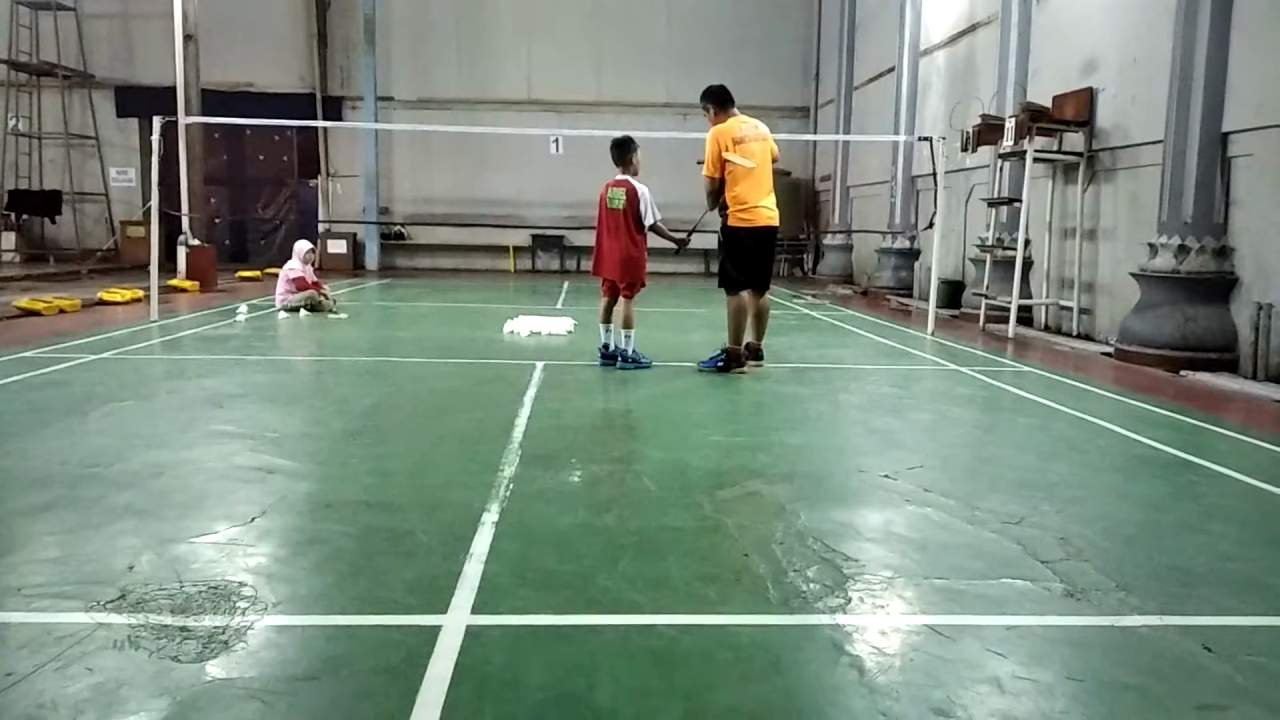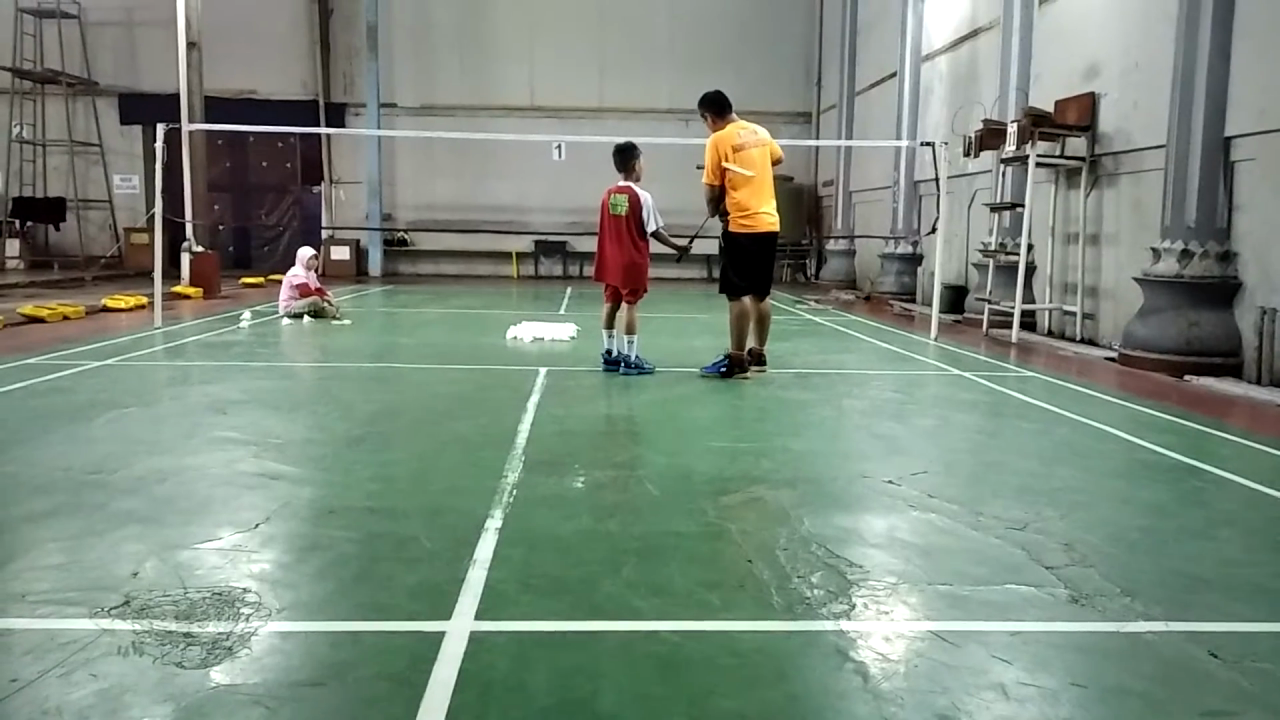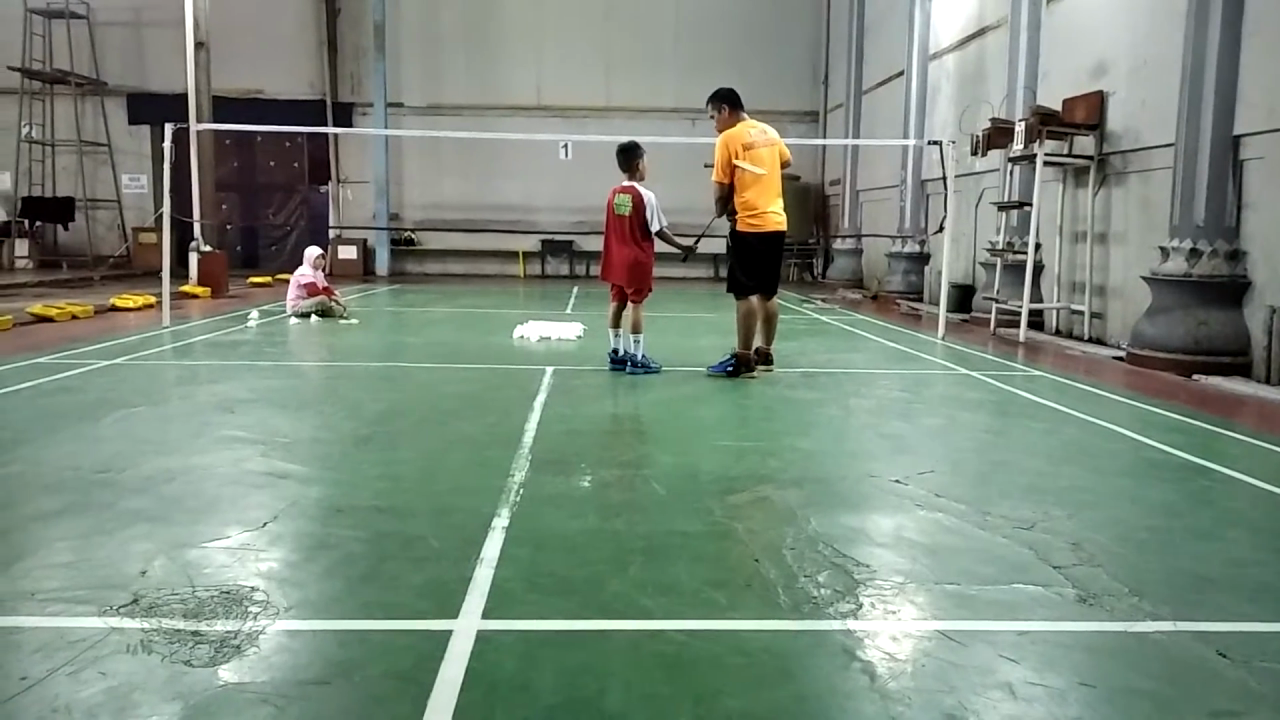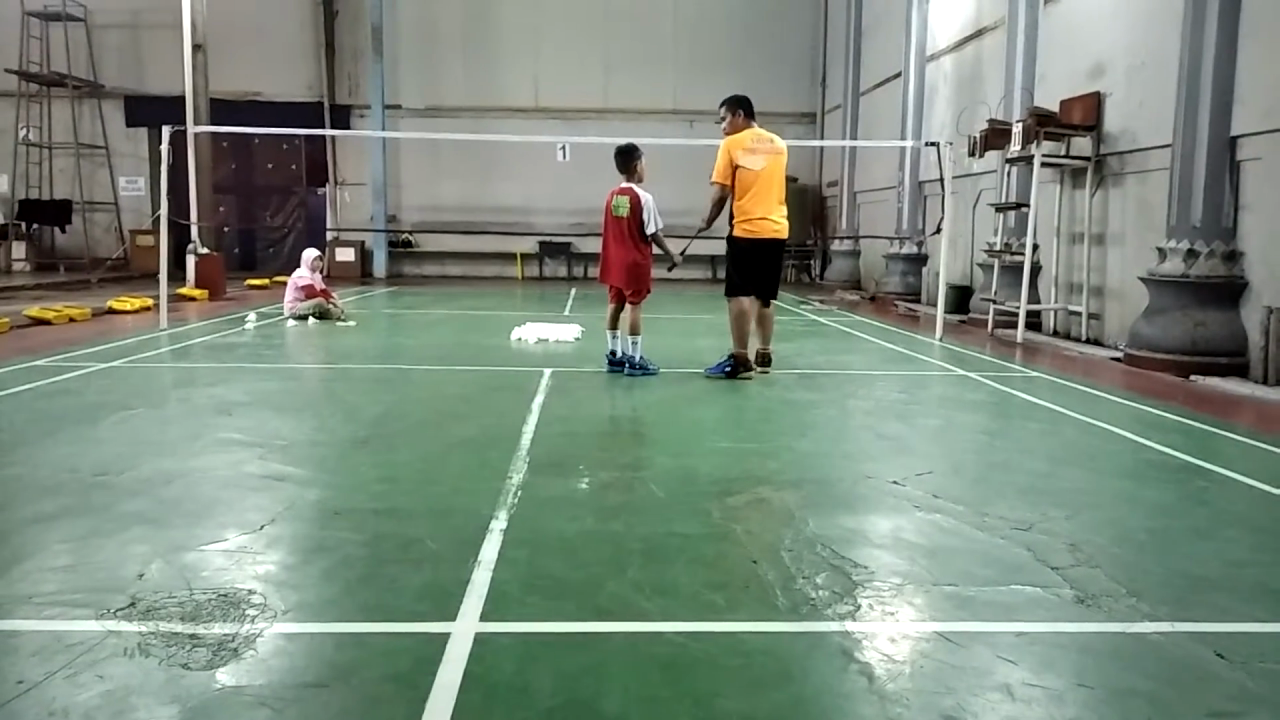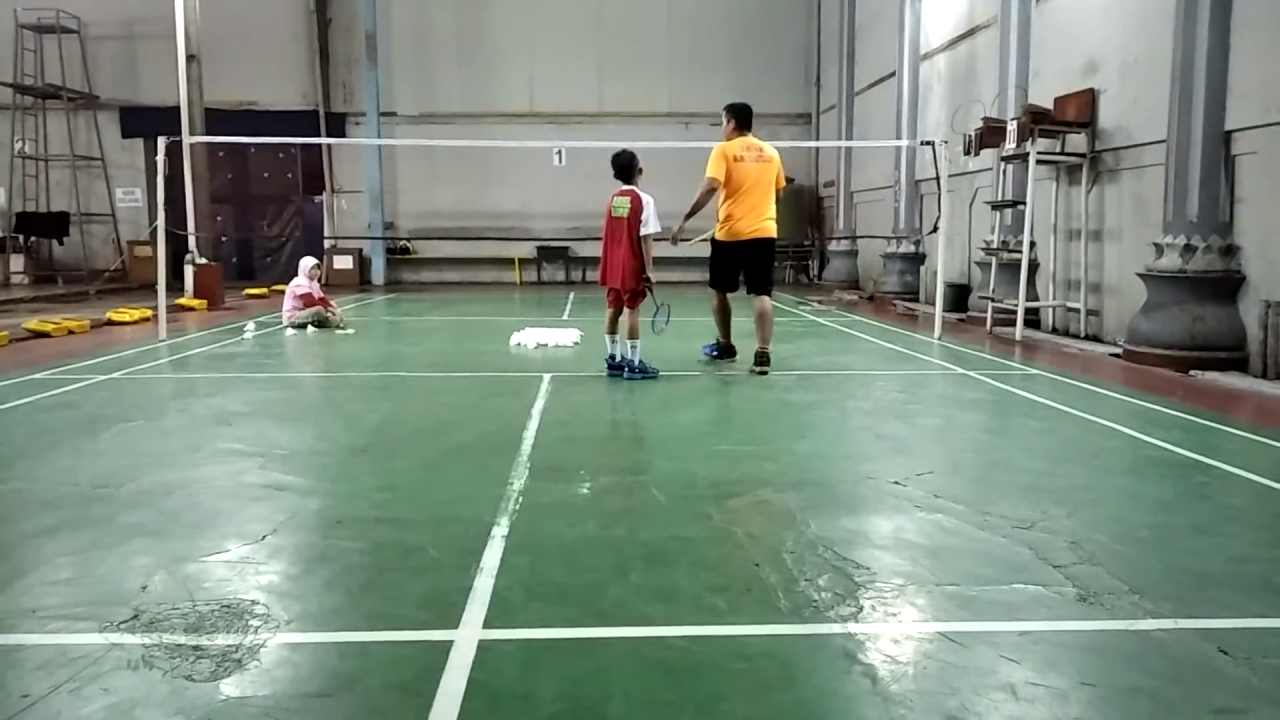
dt=0.5s
person 1, frame 1
left shoulder: (719, 133)
right shoulder: (760, 127)
left elbow: (712, 183)
right elbow: (774, 157)
left wrist: (713, 204)
left hip: (741, 220)
right hip: (768, 218)
left knee: (736, 288)
right knee: (759, 288)
left ankle: (734, 354)
right ankle: (755, 349)
person 1, frame 2
left shoulder: (718, 140)
right shoulder: (760, 132)
left elbow: (711, 191)
right elbow: (778, 158)
left wrist: (713, 211)
left hip: (742, 226)
right hip: (769, 223)
left knee: (738, 293)
right knee: (760, 293)
left ankle: (737, 360)
right ankle: (757, 354)
person 1, frame 3
left shoulder: (728, 138)
right shoulder: (770, 132)
left elbow: (721, 190)
right elbow: (786, 162)
left wrist: (721, 211)
left hip: (749, 225)
right hip: (776, 223)
left knee: (746, 293)
right knee: (767, 293)
left ankle: (743, 359)
right ankle: (764, 354)
person 1, frame 4
left shoulder: (732, 144)
right shoulder: (778, 144)
left elbow: (721, 192)
left wrist: (708, 222)
left hip: (747, 230)
right hip: (777, 230)
left knee: (739, 294)
right knee: (764, 296)
left ankle: (739, 359)
right ankle: (764, 355)
person 1, frame 5
left shoulder: (724, 150)
right shoulder: (771, 153)
left elbow: (710, 187)
right elbow: (777, 191)
left wrist: (684, 220)
left hip: (731, 233)
right hip: (764, 232)
left knee: (719, 291)
right knee: (761, 294)
left ankle: (725, 345)
right ankle: (763, 354)
person 2, frame 1
left shoulder: (606, 188)
right shoulder: (639, 190)
left elbow: (606, 223)
right elbow: (652, 224)
right wrist: (675, 240)
left hip: (609, 254)
right hip: (630, 255)
left knee: (608, 298)
right knee: (627, 300)
left ankle: (608, 349)
right ankle: (627, 354)
person 2, frame 2
left shoulder: (608, 194)
right shoulder: (642, 196)
left elbow: (606, 229)
right elbow: (654, 231)
right wrist: (677, 247)
left hip: (611, 261)
right hip: (633, 261)
left knee: (611, 304)
right knee: (630, 305)
left ankle: (610, 354)
right ankle: (630, 359)
person 2, frame 3
left shoulder: (614, 194)
right shoulder: (645, 196)
left elbow: (613, 229)
right elbow: (658, 230)
right wrist: (681, 247)
left hip: (617, 260)
right hip: (637, 260)
left knee: (617, 303)
right knee: (636, 305)
left ankle: (617, 353)
right ankle: (637, 358)
person 2, frame 4
left shoulder: (612, 196)
right shoulder: (643, 197)
left elbow: (610, 231)
right elbow: (653, 234)
right wrist: (671, 255)
left hip: (615, 262)
right hip: (635, 262)
left knee: (615, 305)
right knee: (634, 307)
left ankle: (615, 355)
right ankle: (634, 360)
person 2, frame 5
left shoulder: (613, 199)
right shoulder: (643, 200)
left elbow: (610, 234)
right elbow: (645, 238)
right wrist: (648, 270)
left hip: (613, 266)
right hip: (632, 267)
left knee: (613, 310)
right knee: (631, 311)
left ankle: (614, 360)
right ankle: (633, 364)
